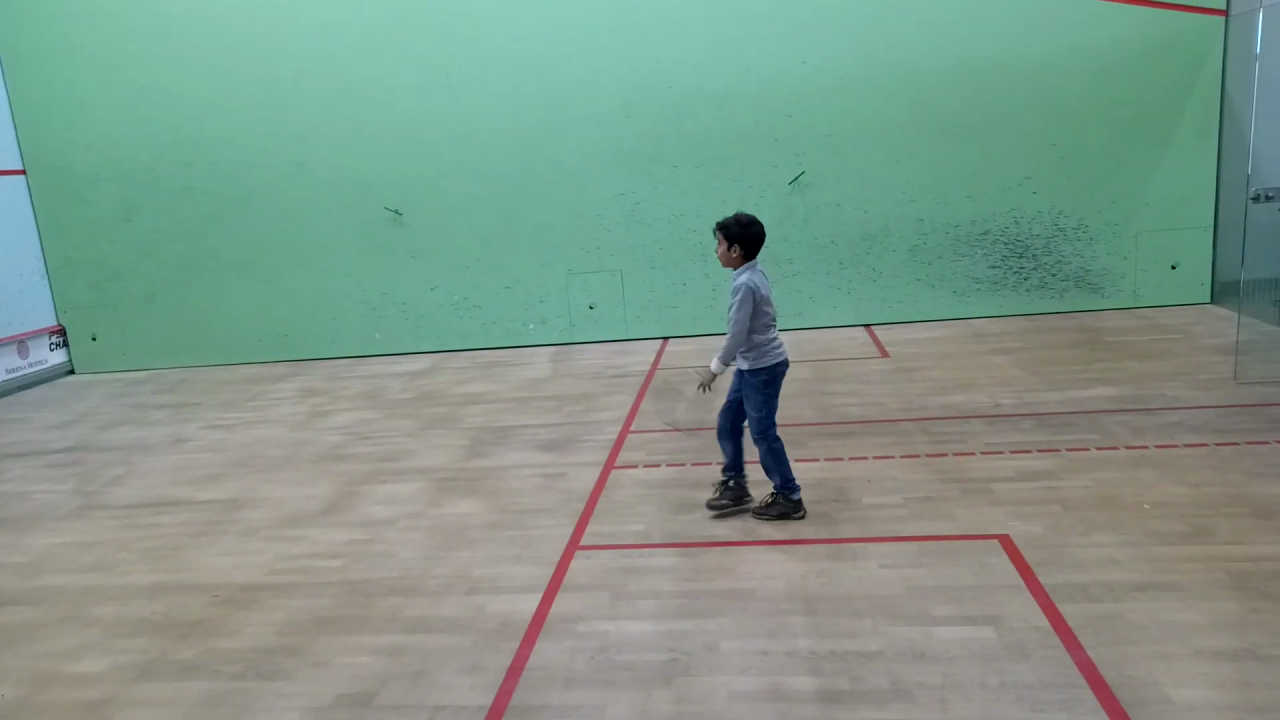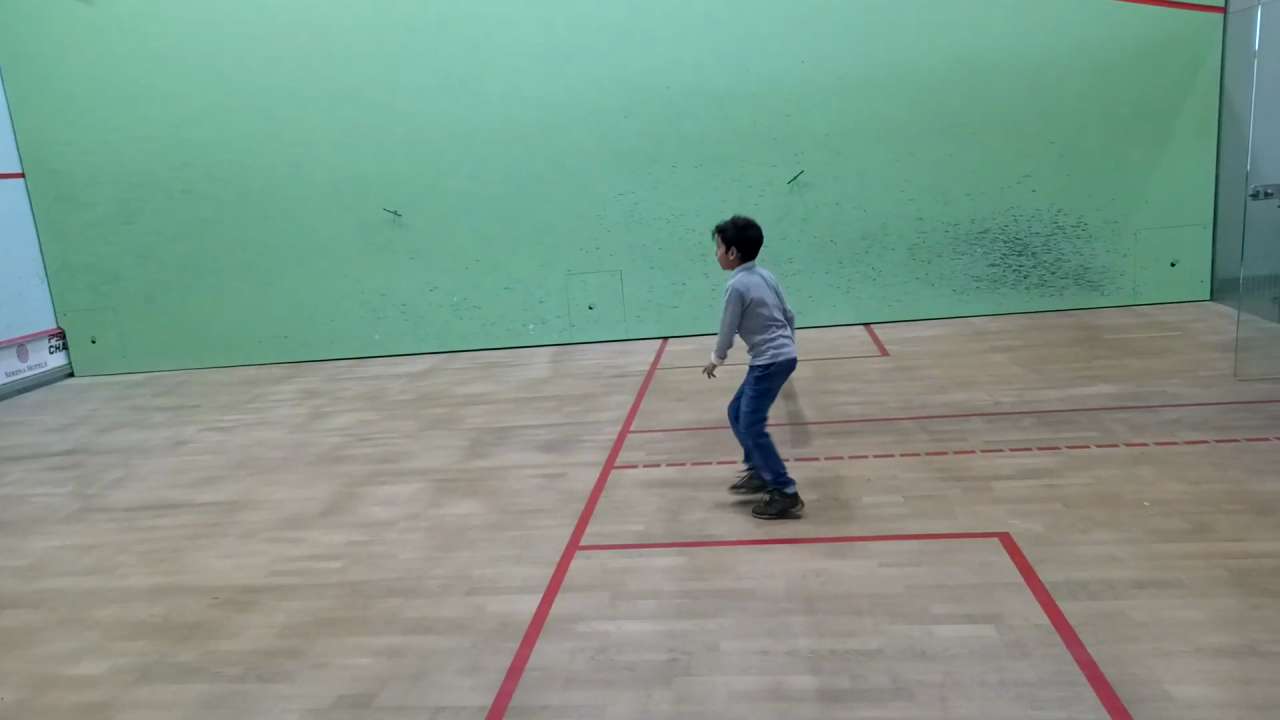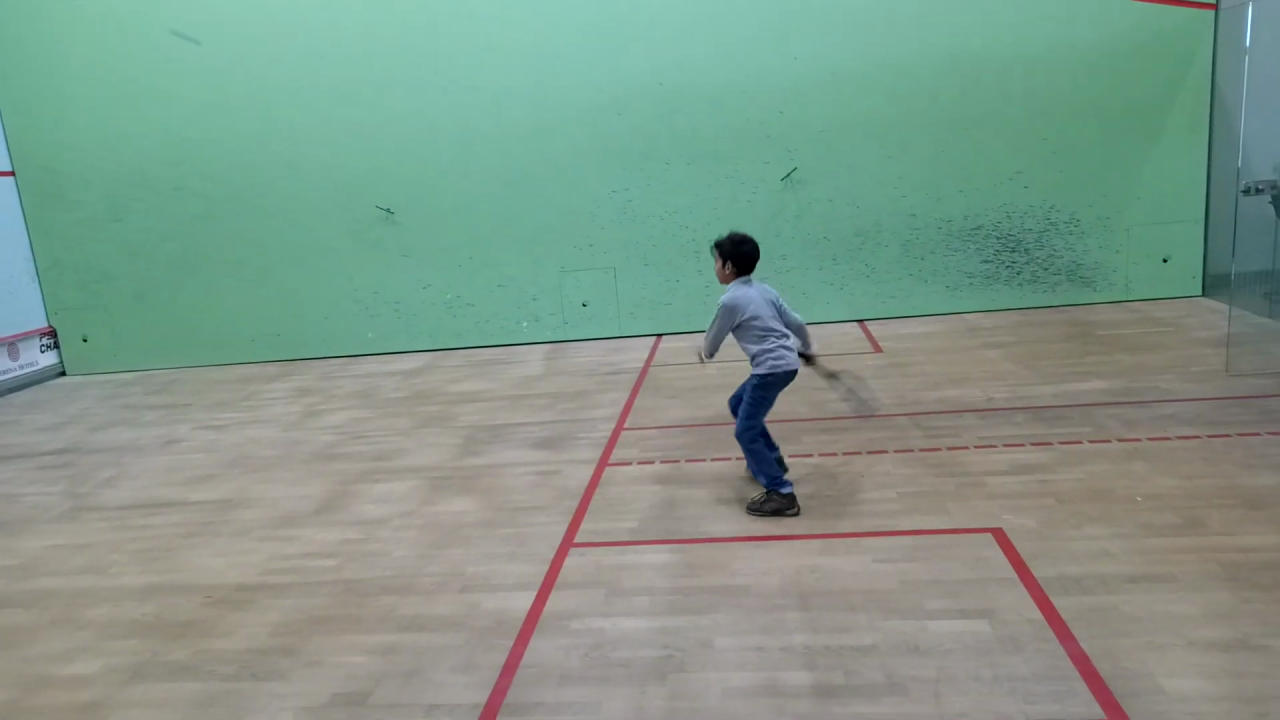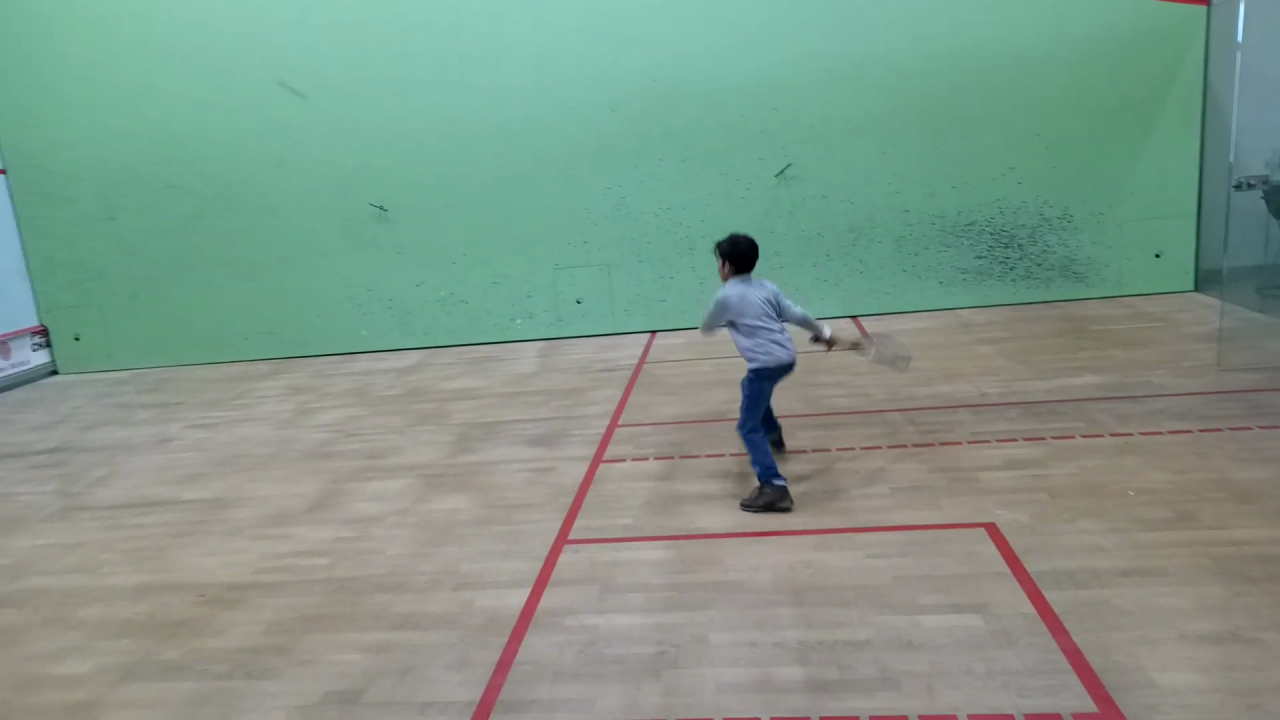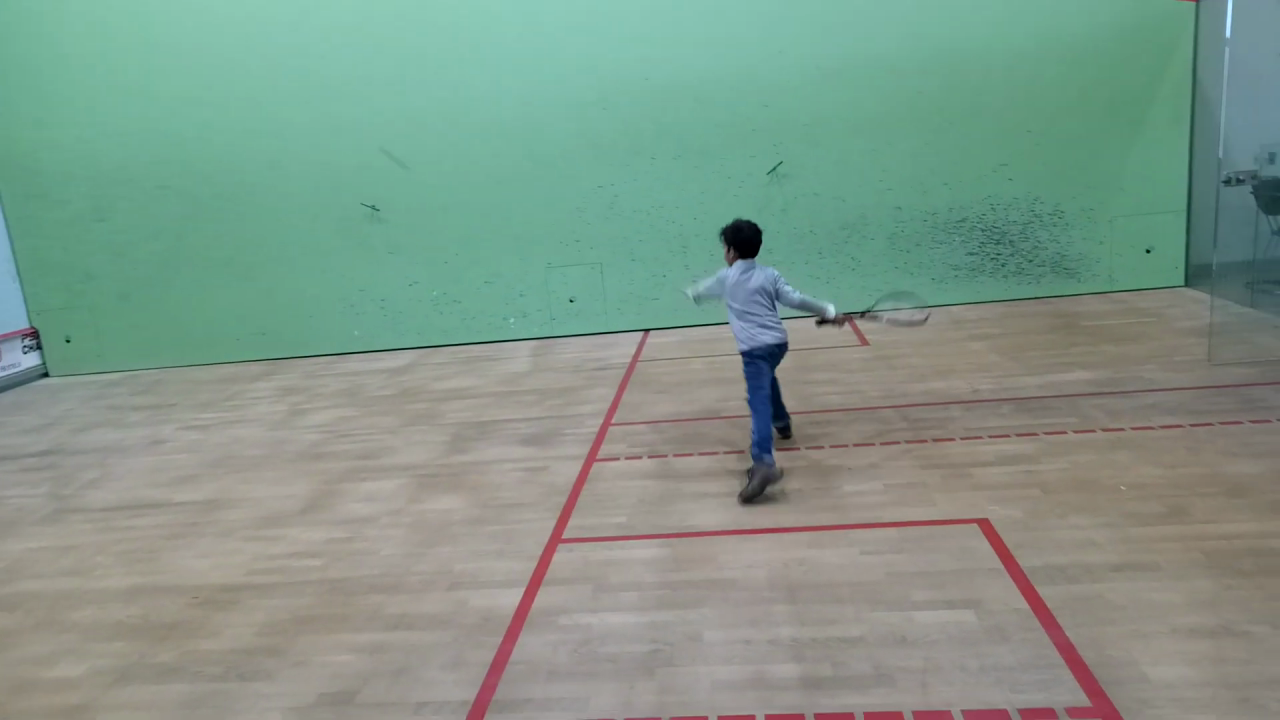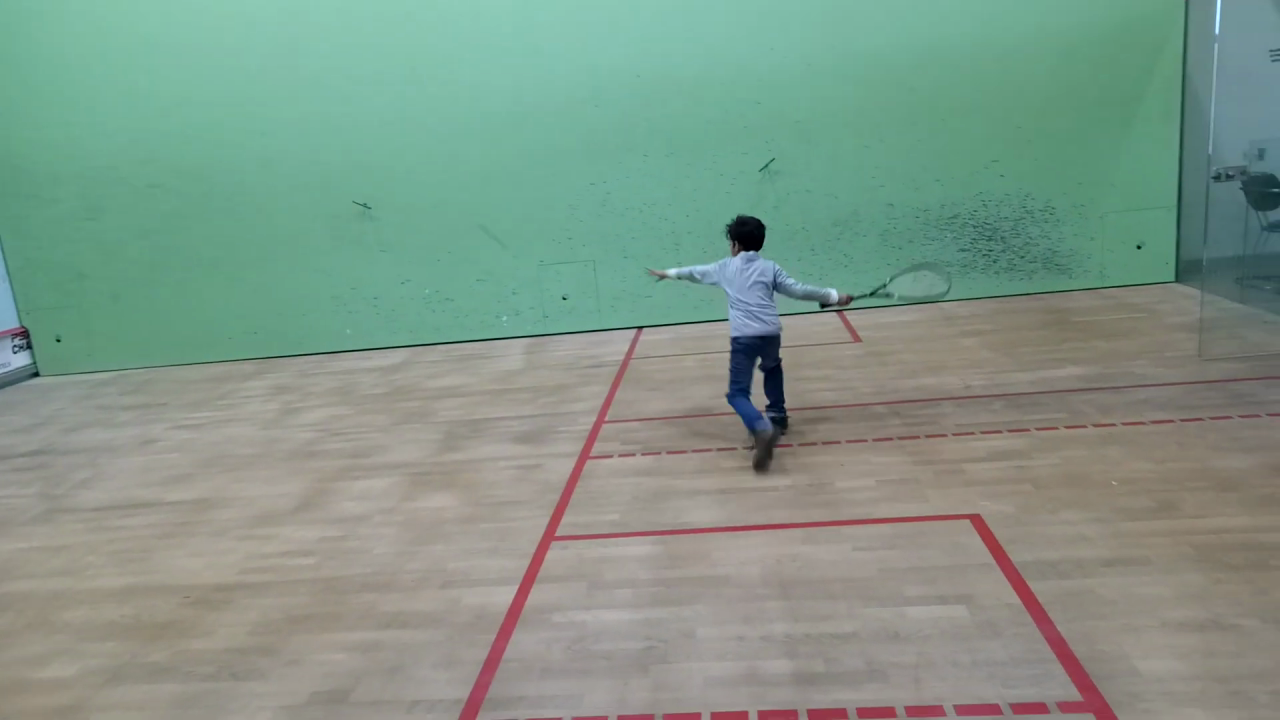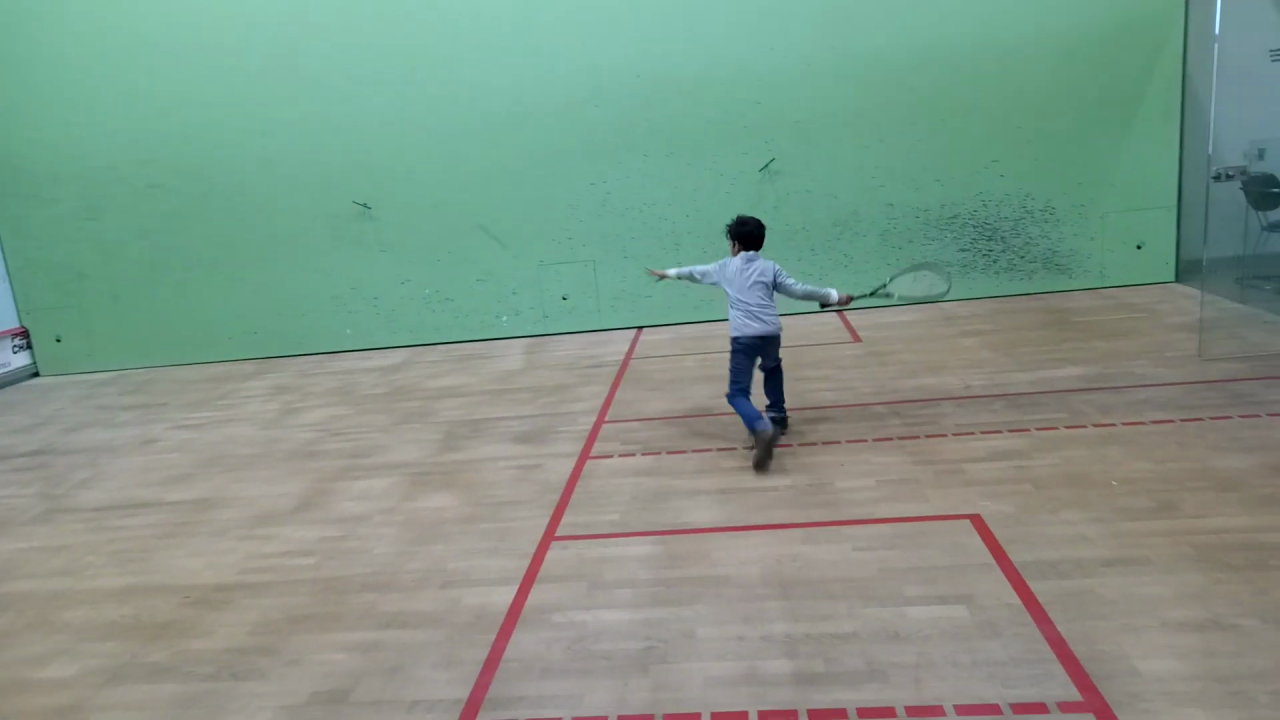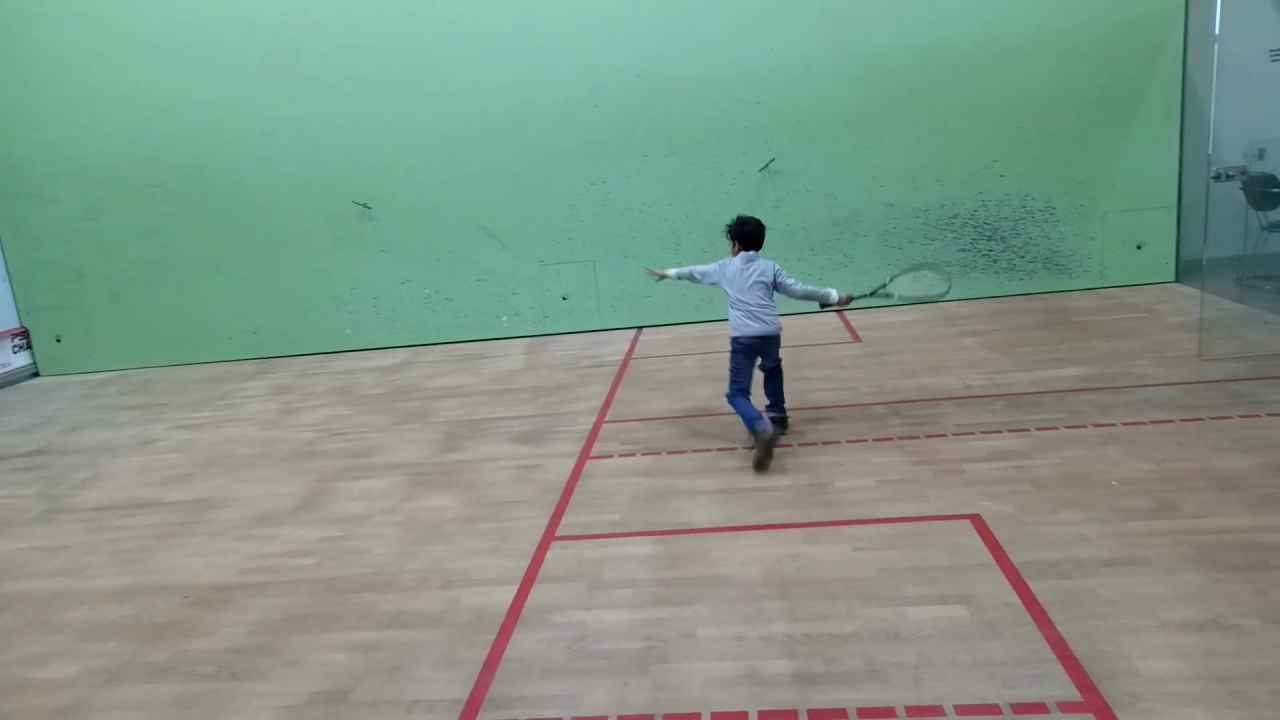
dt=0.1s
person 1, frame 1
left shoulder: (745, 284)
right shoulder: (755, 276)
left elbow: (736, 335)
left wrist: (715, 369)
left hip: (764, 365)
right hip: (753, 363)
left knee: (763, 431)
right knee: (728, 420)
left ankle: (789, 497)
right ankle: (734, 483)
person 1, frame 2
left shoulder: (737, 286)
right shoulder: (763, 276)
left elbow: (727, 331)
right elbow: (788, 314)
left wrist: (716, 359)
right wrist: (787, 343)
left hip: (770, 362)
right hip: (779, 357)
left knee: (751, 427)
right knee: (737, 413)
left ankle: (784, 493)
right ankle: (758, 472)
person 1, frame 3
left shoulder: (730, 302)
right shoulder: (764, 290)
left elbow: (714, 338)
right elbow: (795, 323)
left wrist: (706, 352)
right wrist: (806, 349)
left hip: (773, 370)
right hip: (784, 364)
left knee: (746, 430)
right knee: (737, 404)
left ankle: (781, 494)
right ankle: (772, 462)
person 1, frame 4
left shoulder: (725, 297)
right shoulder: (767, 289)
left elbow: (707, 325)
right elbow: (797, 315)
left wrist: (706, 326)
right wrist: (825, 333)
left hip: (765, 364)
right hip: (783, 357)
left knee: (749, 427)
right knee: (750, 388)
left ankle: (774, 488)
right ankle: (773, 437)
person 1, frame 5
left shoulder: (724, 278)
right shoulder: (770, 275)
left elbow: (701, 292)
right elbow: (796, 300)
left wrist: (690, 292)
right wrist: (830, 312)
left hip: (756, 347)
right hip: (778, 342)
left knee: (759, 405)
right knee: (765, 379)
left ankle: (765, 464)
right ankle: (781, 422)
person 1, frame 6
left shoulder: (726, 266)
right shoulder: (769, 268)
left elbow: (695, 273)
right elbow: (797, 289)
left wrist: (668, 273)
right wrist: (834, 297)
left hip: (744, 335)
right hip: (771, 332)
left knee: (737, 393)
right knee: (771, 369)
left ankle: (762, 429)
right ankle: (777, 416)
person 1, frame 7
left shoulder: (725, 267)
right shoulder: (770, 268)
left elbow: (695, 272)
right elbow: (797, 290)
left wrist: (669, 273)
right wrist: (833, 296)
left hip: (743, 336)
right hip: (770, 332)
left knee: (737, 393)
right knee: (772, 368)
left ankle: (762, 429)
right ankle: (777, 416)
person 1, frame 8
left shoulder: (726, 267)
right shoulder: (770, 268)
left elbow: (696, 272)
right elbow: (797, 290)
left wrist: (669, 273)
right wrist: (833, 296)
left hip: (743, 336)
right hip: (770, 333)
left knee: (737, 393)
right knee: (772, 368)
left ankle: (762, 429)
right ankle: (777, 416)
